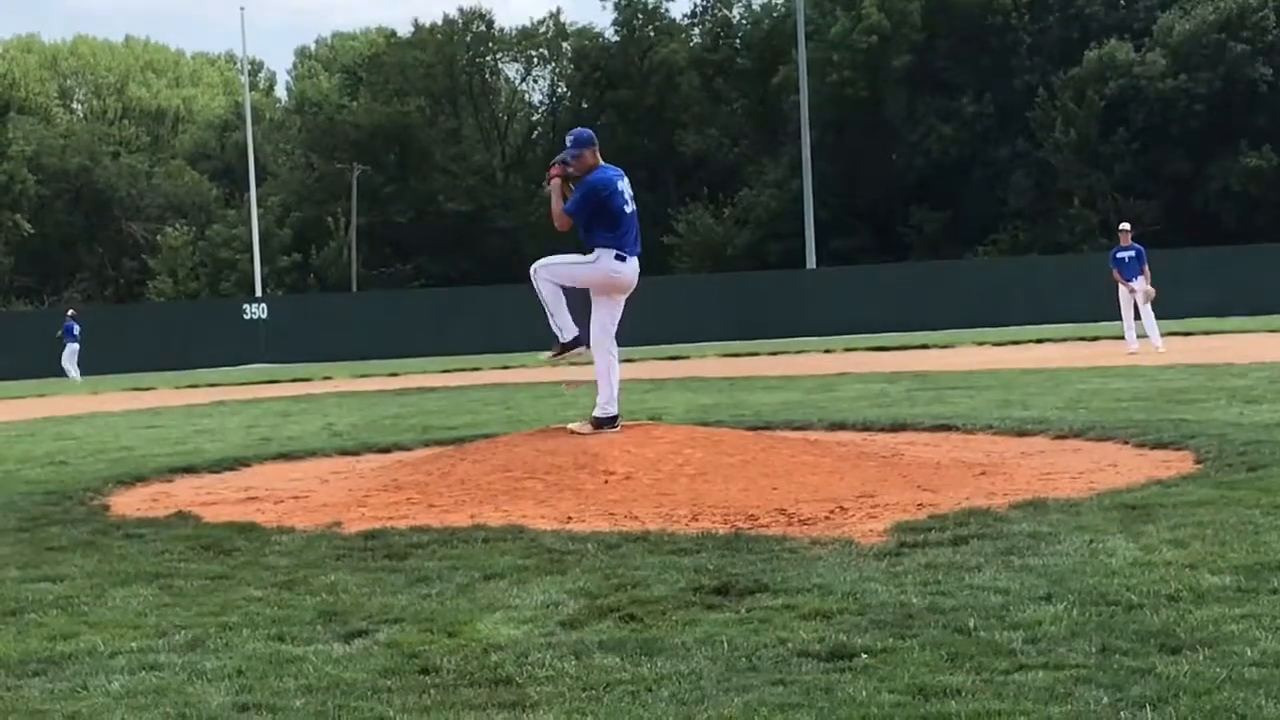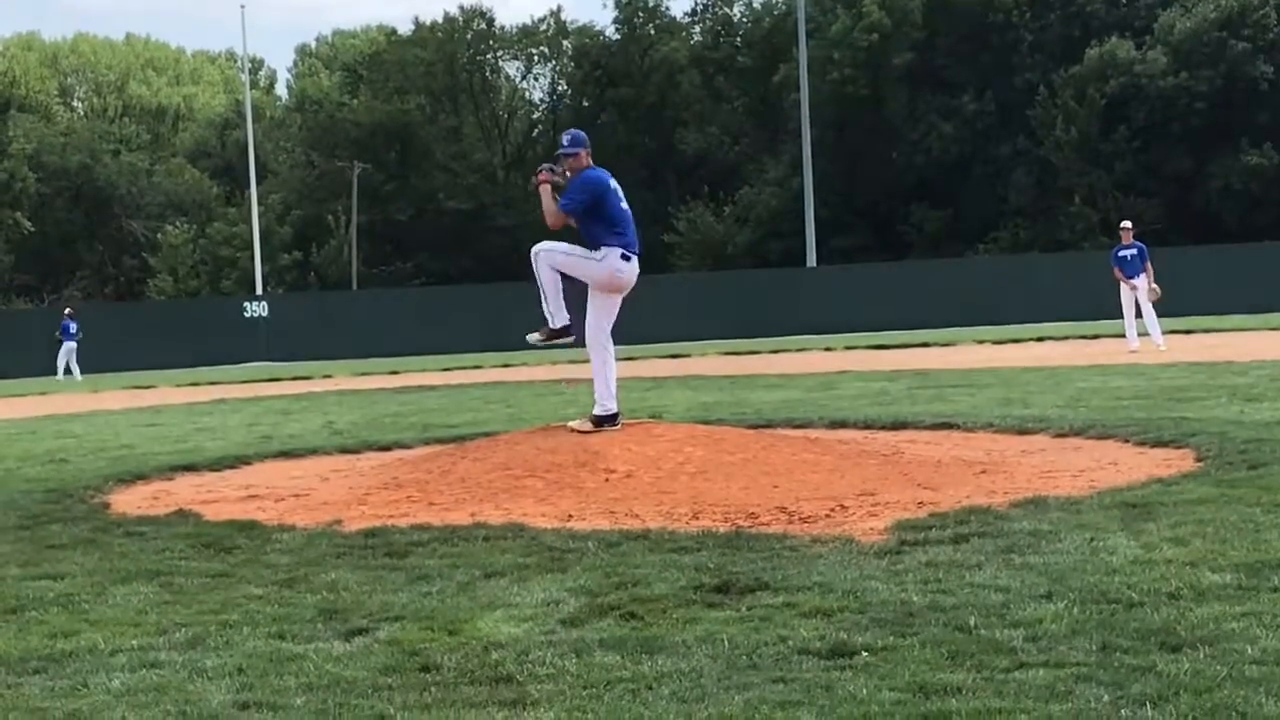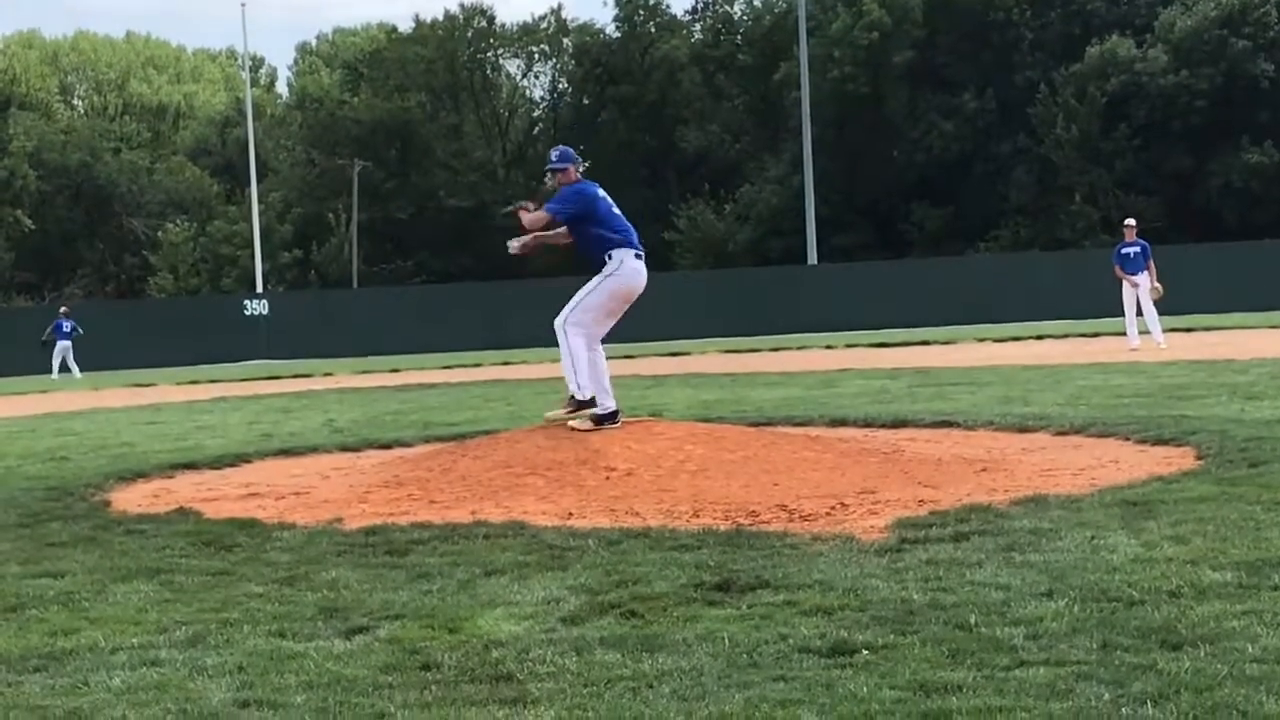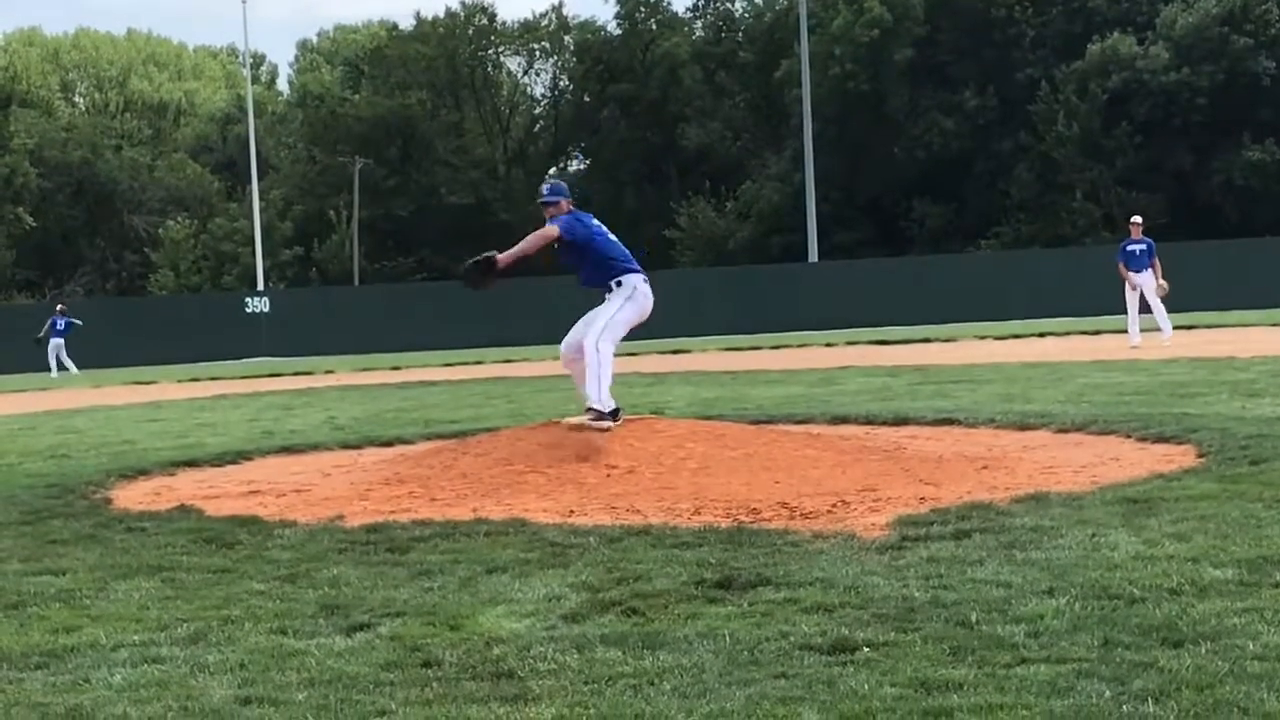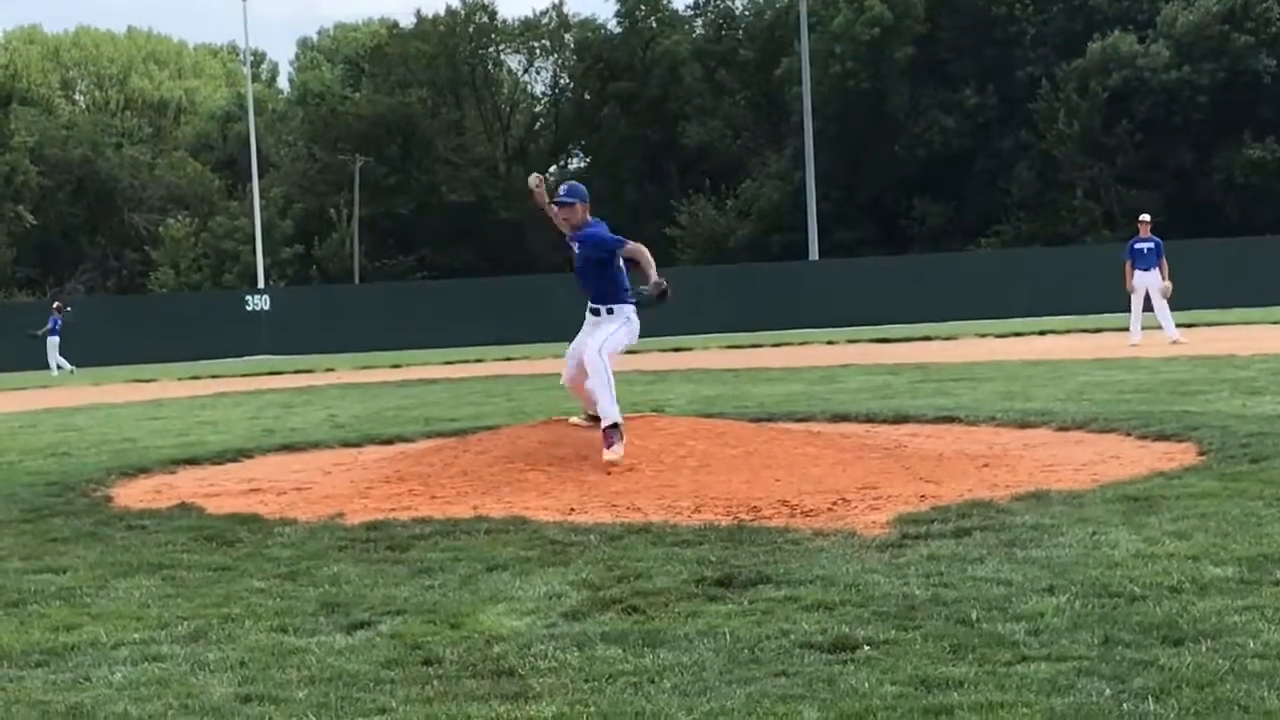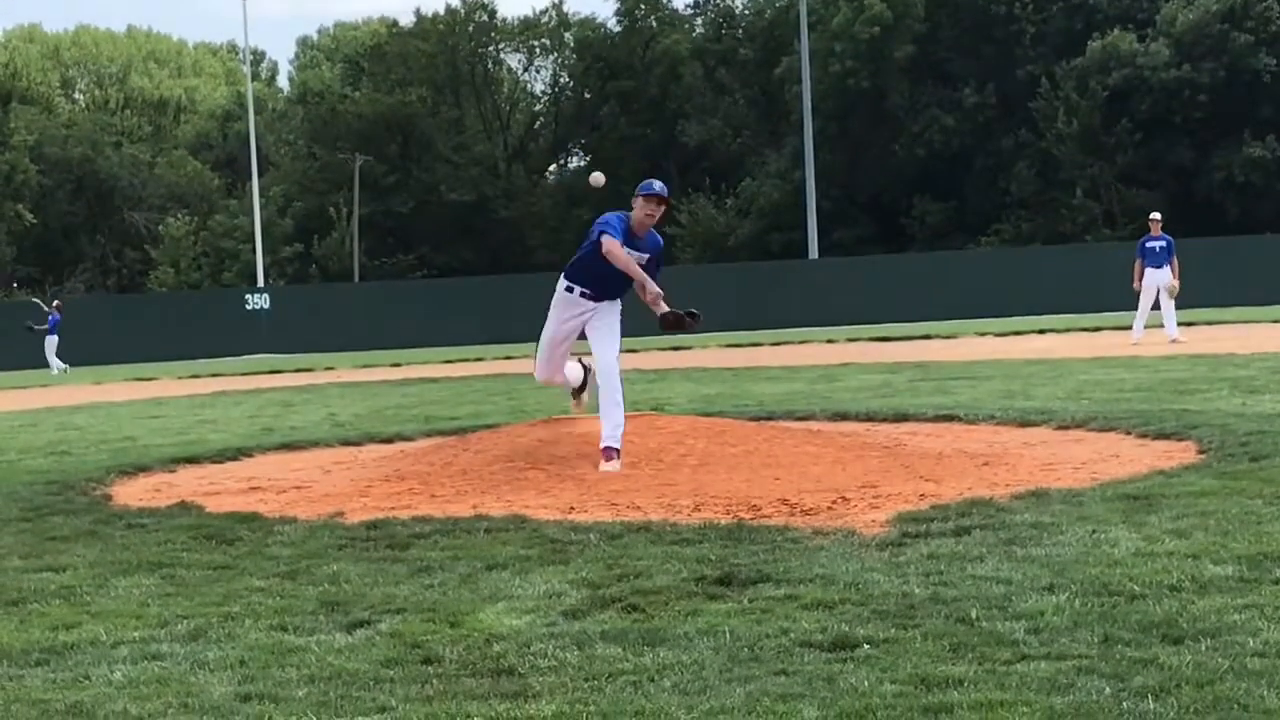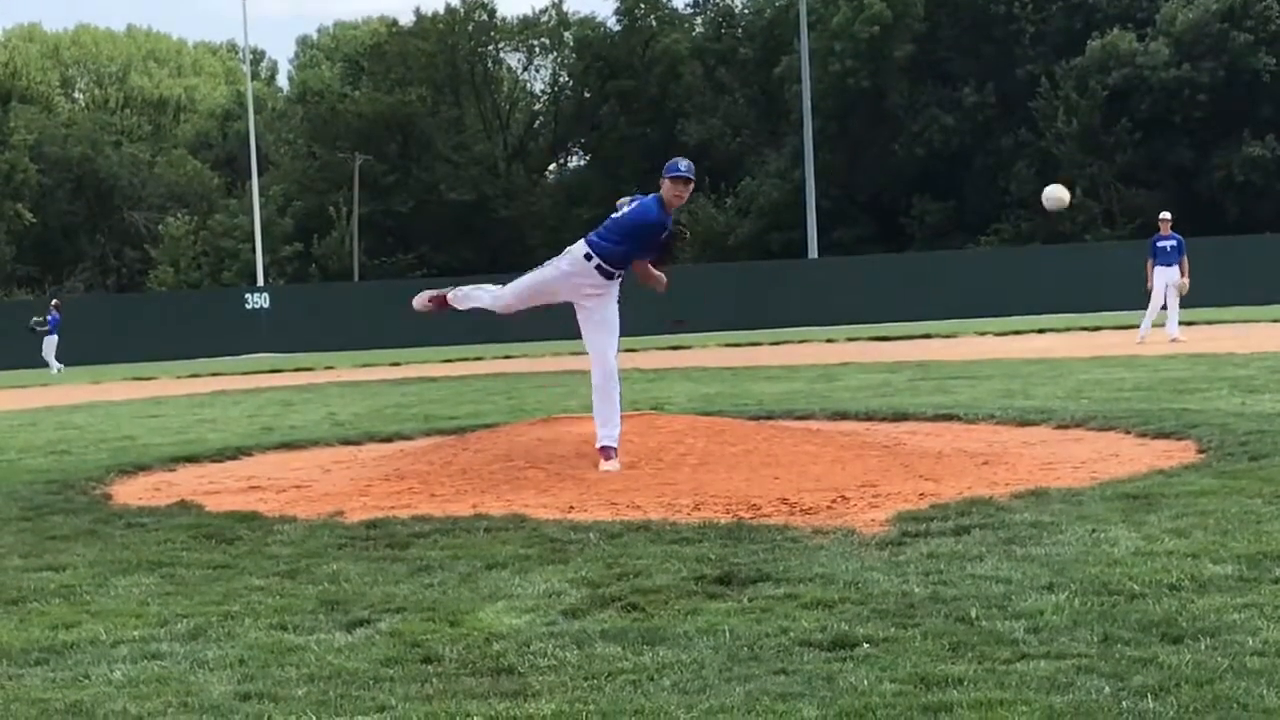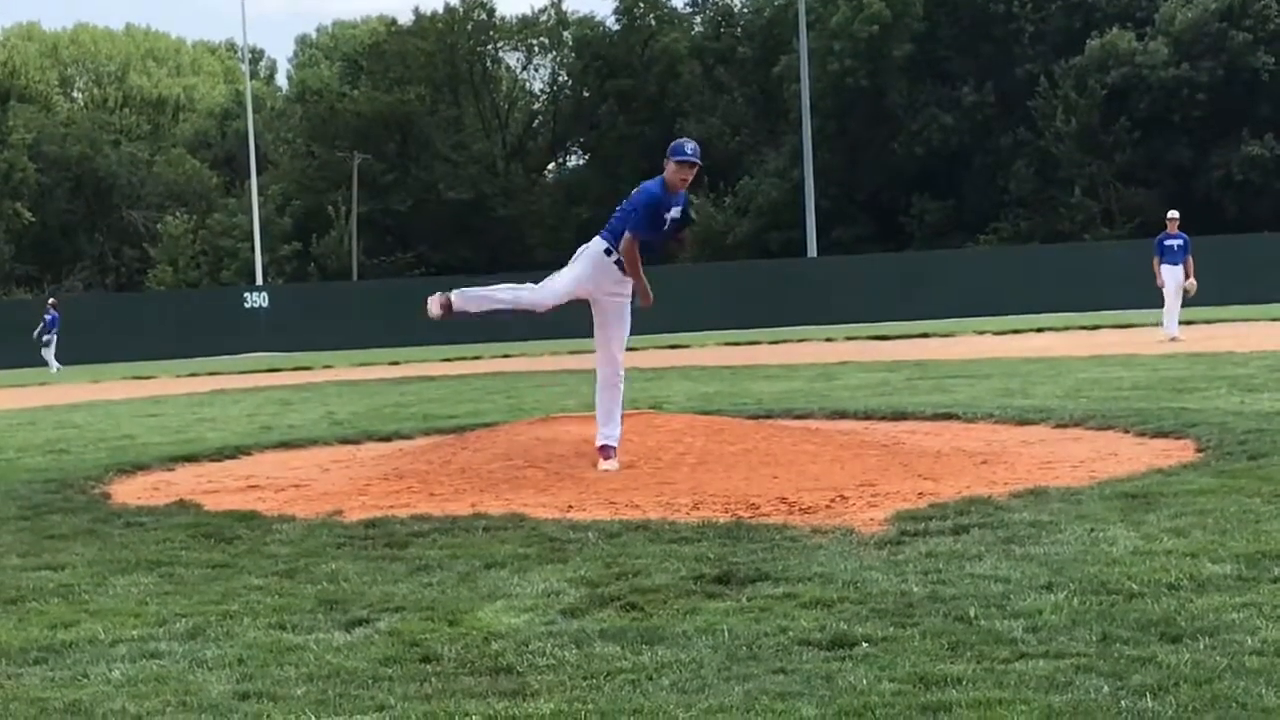
dt=0.2s
person 1, frame 1
left shoulder: (594, 181)
right shoulder: (616, 174)
left elbow: (562, 223)
left wrist: (555, 183)
right wrist: (567, 184)
left hip: (606, 263)
right hip: (626, 267)
left knee: (541, 270)
right knee: (603, 340)
left ankle: (569, 337)
right ankle: (607, 415)
person 1, frame 2
left shoulder: (587, 179)
right shoulder: (601, 178)
left elbow: (554, 221)
right elbow: (579, 218)
left wrist: (544, 186)
right wrist: (554, 193)
left hip: (608, 261)
right hip: (624, 266)
left knee: (542, 251)
right knee: (597, 336)
left ankle: (559, 326)
right ankle: (606, 412)
person 1, frame 3
left shoulder: (576, 191)
right shoulder: (587, 193)
left elbow: (534, 221)
right elbow: (570, 233)
left wrist: (522, 211)
right wrist: (531, 240)
left hip: (622, 266)
right hip: (628, 269)
left knee: (567, 325)
right knee: (586, 338)
left ankle: (581, 397)
right ankle: (605, 410)
person 1, frame 4
left shoulder: (573, 220)
right shoulder: (581, 219)
left elbow: (546, 234)
left wrist: (503, 259)
left hip: (630, 292)
right hip: (617, 296)
left knee: (597, 342)
right knee: (570, 350)
left ankle: (599, 412)
right ankle: (605, 409)
person 1, frame 5
left shoulder: (597, 232)
right shoulder: (578, 232)
left elbow: (638, 251)
right elbow: (563, 223)
left wrist: (653, 278)
right wrist: (542, 197)
left hip: (620, 319)
right hip: (594, 319)
left knee: (594, 356)
right knee: (572, 379)
left ankle: (612, 430)
right ankle: (597, 410)
person 1, frame 6
left shoulder: (656, 244)
right shoulder: (610, 222)
left elbow: (642, 289)
right elbow: (610, 249)
left wrist: (662, 310)
right wrist: (642, 277)
left hip: (606, 306)
right hip: (571, 296)
left knee: (608, 368)
right knee: (545, 374)
left ankle: (610, 446)
right ankle: (578, 374)
person 1, frame 7
left shoulder: (648, 203)
right shoulder: (654, 217)
left elbow: (623, 203)
right elbow: (639, 269)
right wrist: (658, 280)
left hip: (605, 285)
right hip: (579, 265)
left knee: (606, 366)
right knee: (503, 299)
left ankle: (608, 445)
right ankle: (447, 297)
person 1, frame 8
left shoulder: (679, 198)
right shoulder: (652, 192)
right elbow: (628, 246)
left wrist: (678, 231)
right wrist: (642, 287)
left hip: (620, 279)
right hip: (597, 263)
left knee: (612, 364)
right knee: (541, 296)
left ankle: (607, 443)
right ankle: (453, 299)
